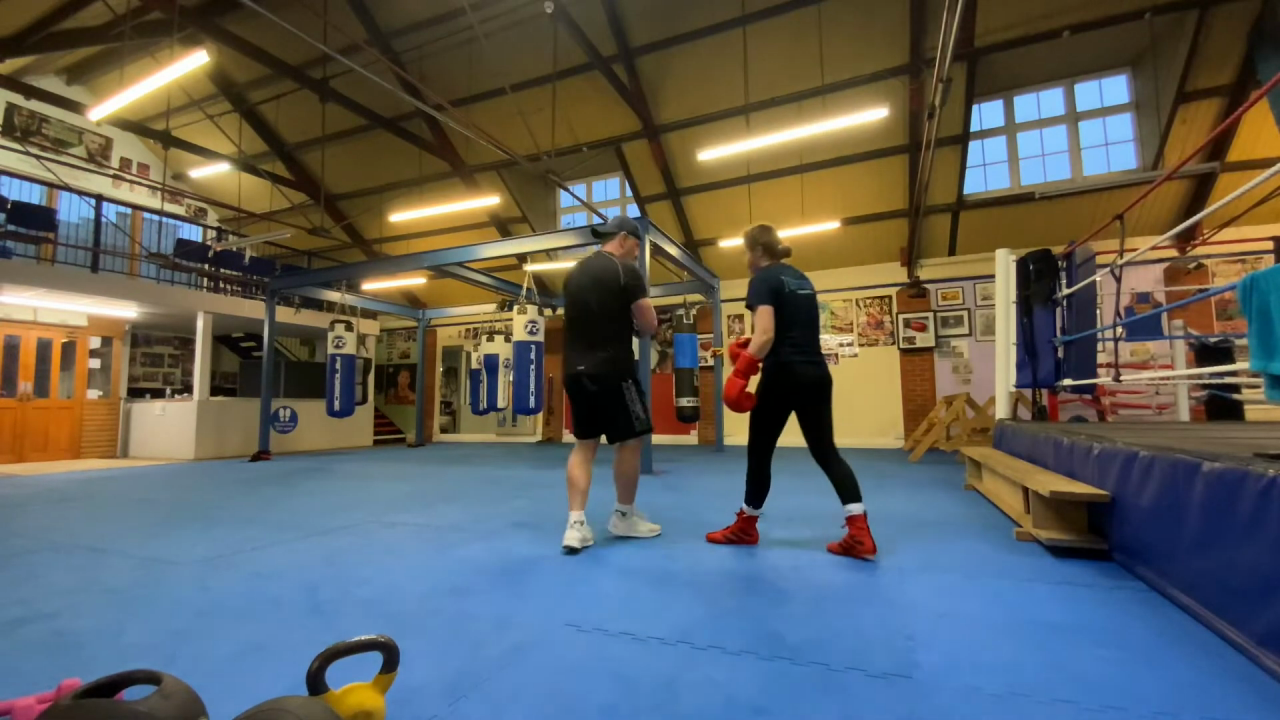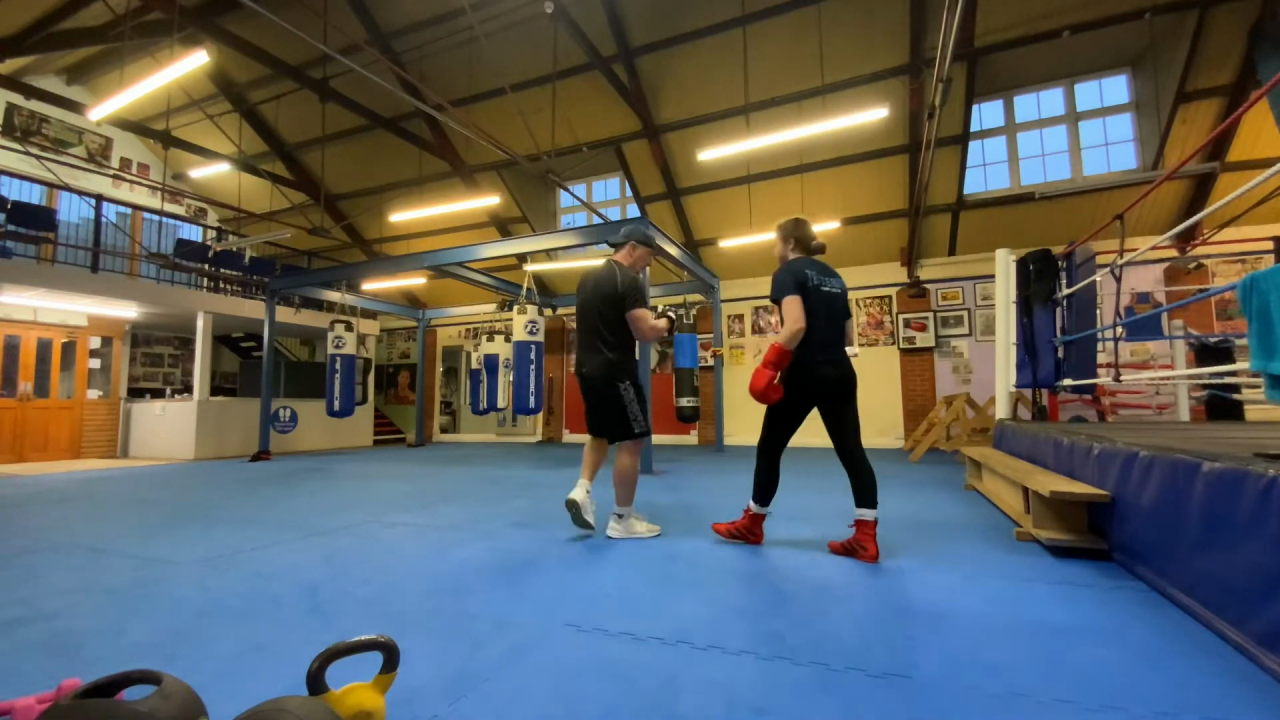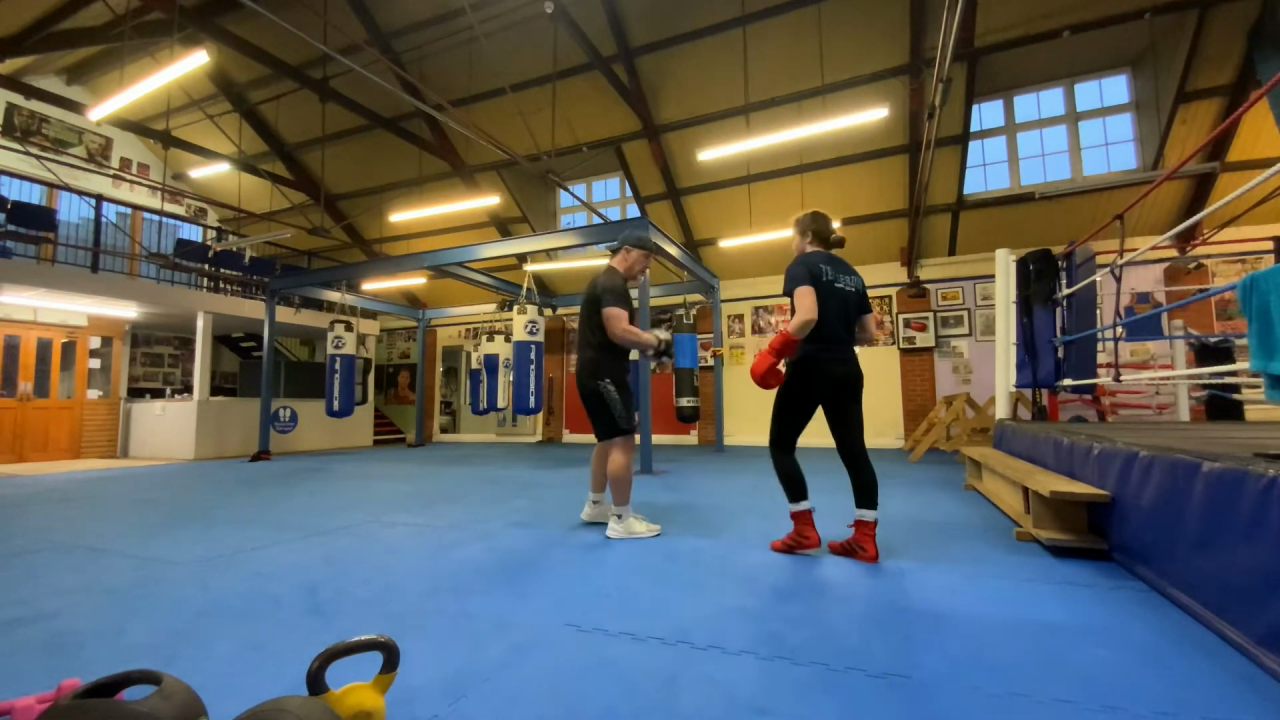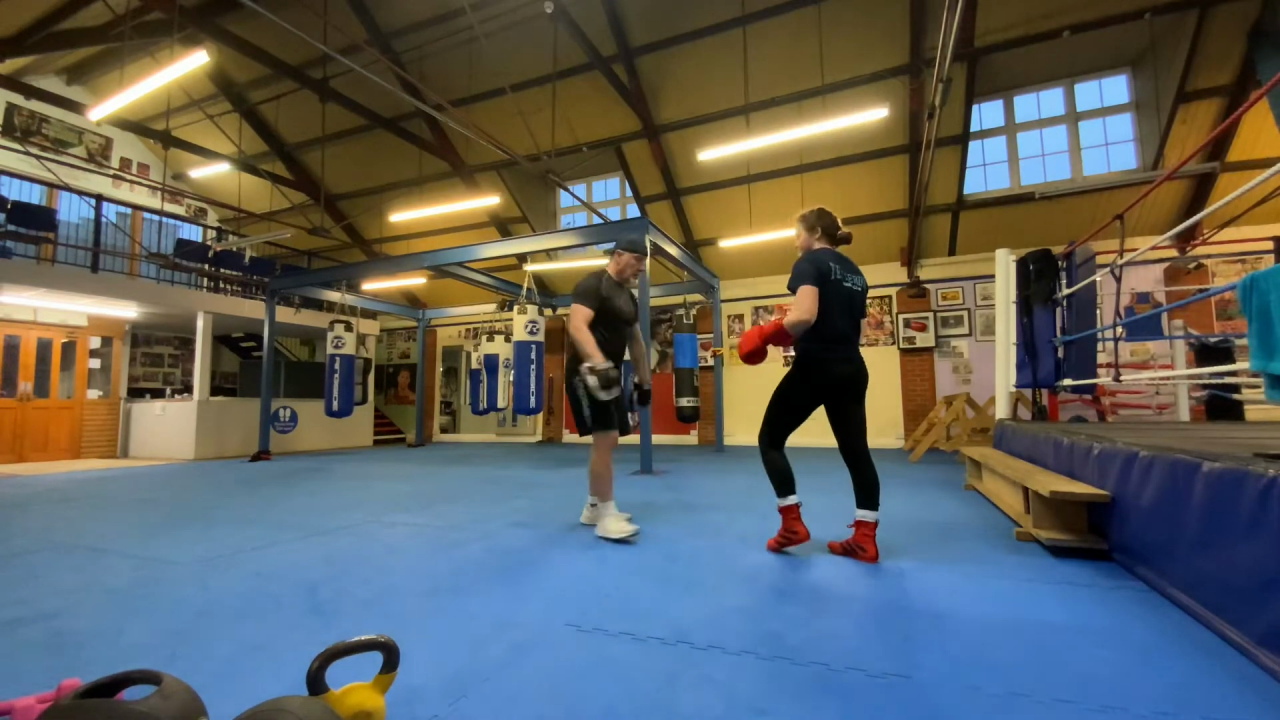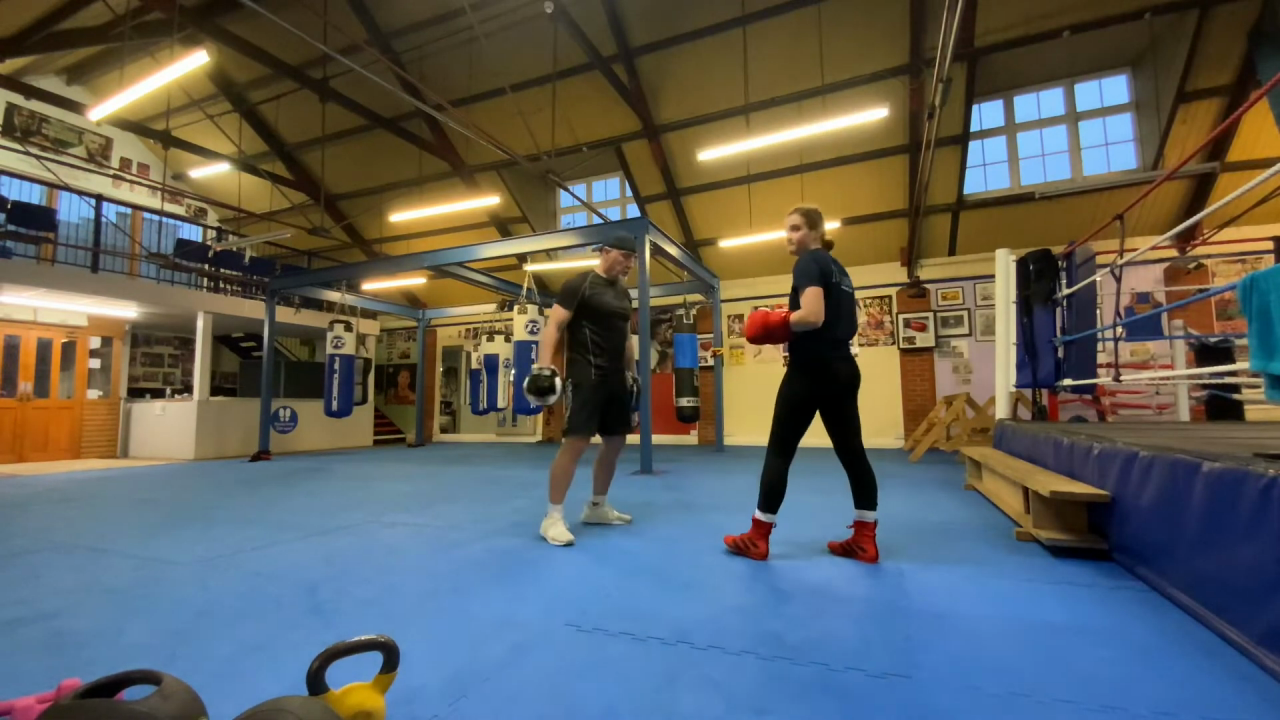
dt=0.2s
person 1, frame 1
left shoulder: (763, 279)
right shoulder: (802, 279)
left elbow: (766, 336)
left wrist: (739, 374)
right wrist: (751, 347)
left hip: (784, 376)
right hip: (817, 373)
left knee: (760, 451)
right knee: (826, 451)
left ankle: (746, 527)
right ankle: (860, 534)
person 1, frame 2
left shoulder: (788, 273)
right shoulder: (834, 276)
left elbow: (796, 326)
right elbow: (849, 336)
left wrist: (769, 366)
left hip: (805, 374)
right hip: (840, 373)
left knee: (769, 448)
right knee: (851, 451)
left ankle: (751, 525)
right ankle: (866, 538)
person 1, frame 3
left shoulder: (802, 266)
right shoulder: (851, 274)
left elbow: (807, 316)
right elbow: (868, 334)
left wrist: (774, 352)
left hip: (810, 370)
right hip: (847, 371)
left knee: (781, 445)
right knee: (854, 451)
left ankle: (804, 529)
right ankle: (865, 538)
person 1, frame 4
left shoulder: (810, 262)
right shoulder: (855, 272)
left elbow: (804, 316)
right elbow: (856, 328)
left wrist: (764, 334)
left hip: (814, 368)
right hip: (852, 370)
left knee: (770, 439)
right knee: (856, 450)
left ankle: (792, 523)
right ankle: (865, 539)
person 1, frame 5
left shoulder: (809, 262)
right shoulder: (838, 270)
left elbow: (813, 317)
left wrist: (773, 323)
right wrist: (788, 329)
left hip: (812, 370)
right hip: (845, 370)
left knee: (780, 452)
right knee: (852, 452)
left ankle: (758, 537)
right ankle: (865, 540)
person 2, frame 1
left shoulder: (574, 273)
right shoulder: (626, 271)
right elbow: (648, 324)
right wrist: (646, 317)
left hip: (576, 369)
right hip: (613, 368)
left knee: (585, 444)
right knee: (631, 441)
left ankle: (576, 525)
right ankle: (625, 517)
person 2, frame 2
left shoulder: (591, 278)
right shoulder: (629, 281)
right elbow: (644, 332)
left wrist: (650, 322)
right wrist: (665, 324)
left hip: (590, 369)
right hip: (615, 372)
left knee: (601, 437)
right knee: (630, 442)
left ankle: (581, 492)
right ankle: (622, 519)
person 2, frame 3
left shoulder: (611, 284)
right shoulder: (611, 283)
right elbow: (619, 332)
left wrist: (650, 340)
right wrist: (656, 342)
left hip: (605, 372)
right hip: (602, 373)
left knee: (611, 440)
right knee: (623, 441)
left ankle: (595, 504)
right ankle: (622, 520)
person 2, frame 4
left shoulder: (628, 295)
right shoulder: (593, 284)
left elbow: (635, 339)
right elbow: (577, 325)
left wrist: (644, 377)
right wrist: (598, 363)
left hip: (610, 376)
right hip: (591, 375)
left knee: (608, 440)
right knee: (606, 437)
left ankle: (595, 507)
right ankle: (607, 514)
person 2, frame 5
left shoulder: (623, 294)
right shoulder: (581, 285)
right elbow: (554, 326)
left wrist: (633, 373)
right wrist: (544, 365)
left hip: (615, 376)
right hip: (586, 376)
left knee: (615, 442)
right knee: (576, 442)
left ankle: (596, 507)
right ankle: (552, 517)
